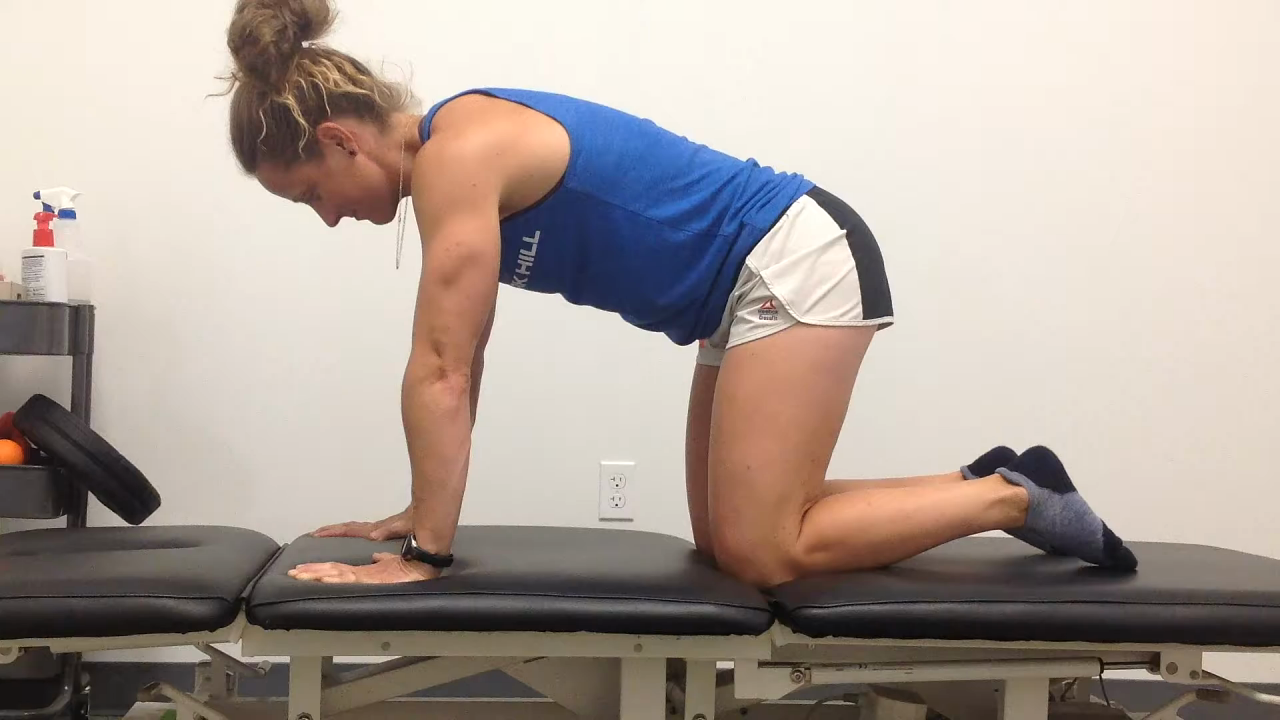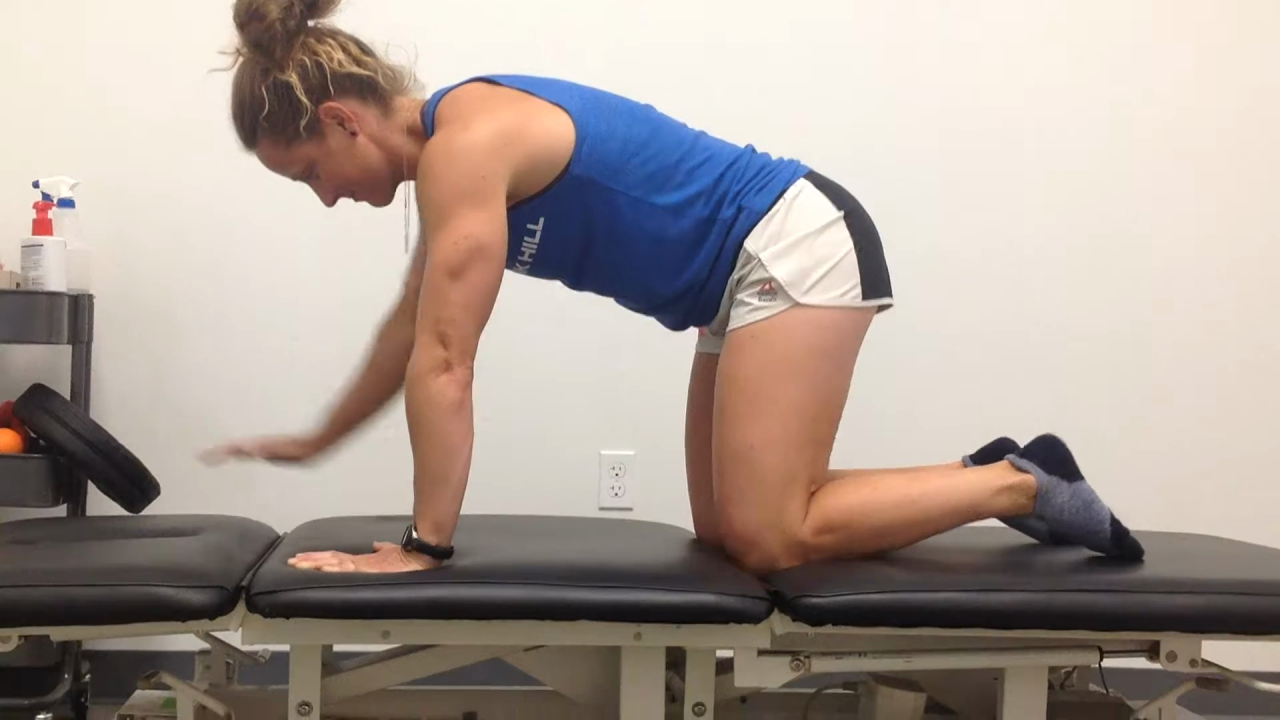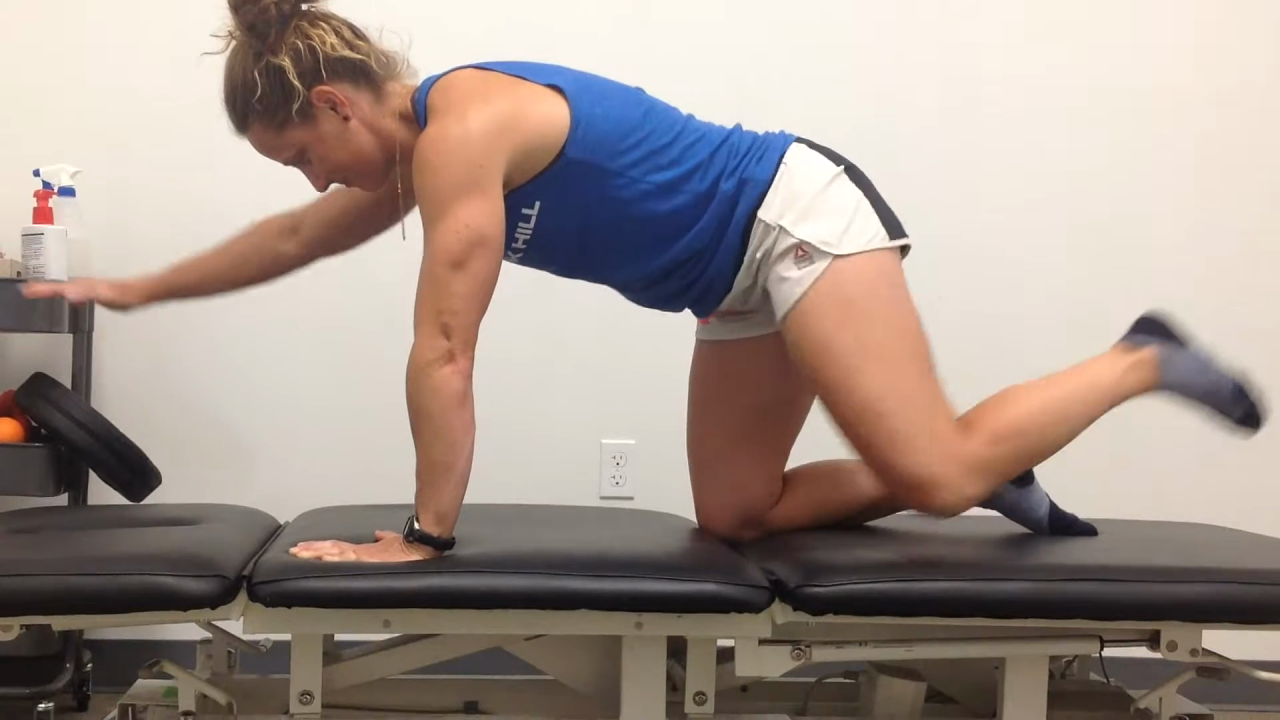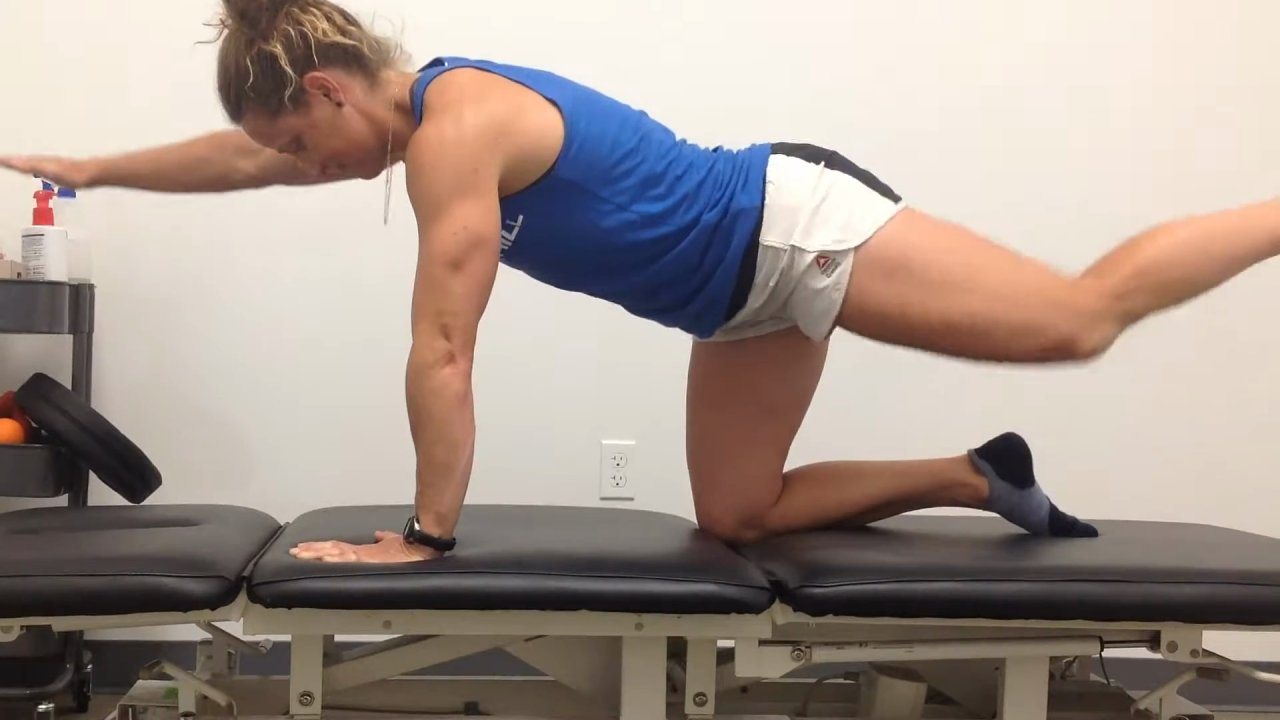
dt=0.4s
person 1, frame 1
left shoulder: (453, 154)
right shoulder: (465, 155)
left elbow: (437, 374)
right elbow: (460, 366)
left wrist: (424, 553)
right wrist: (418, 512)
left hip: (796, 262)
right hip: (752, 282)
left knee: (762, 553)
right knee: (727, 539)
left ankle: (1013, 499)
right ankle: (984, 483)
person 1, frame 2
left shoulder: (462, 143)
right shoulder: (466, 157)
left elbow: (445, 362)
right elbow: (410, 331)
left wrist: (422, 544)
right wrist: (313, 440)
left hip: (793, 246)
right hip: (747, 276)
left knee: (773, 542)
right knee: (728, 531)
left ankle: (1027, 478)
right ankle: (987, 477)
person 1, frame 3
left shoulder: (459, 129)
right shoulder: (422, 146)
left elbow: (443, 356)
right elbow: (292, 239)
left wrist: (424, 532)
right wrist: (142, 289)
left hip: (796, 214)
right hip: (747, 264)
left knee: (937, 477)
right knee: (737, 515)
left ankle: (1144, 354)
right ankle: (993, 479)
person 1, frame 4
left shoulder: (453, 131)
right shoulder: (423, 107)
left elbow: (442, 356)
right elbow: (244, 156)
left wrist: (425, 533)
left hip: (796, 225)
right hip: (750, 277)
left knee: (1079, 316)
right knee: (740, 515)
right ankle: (982, 478)
